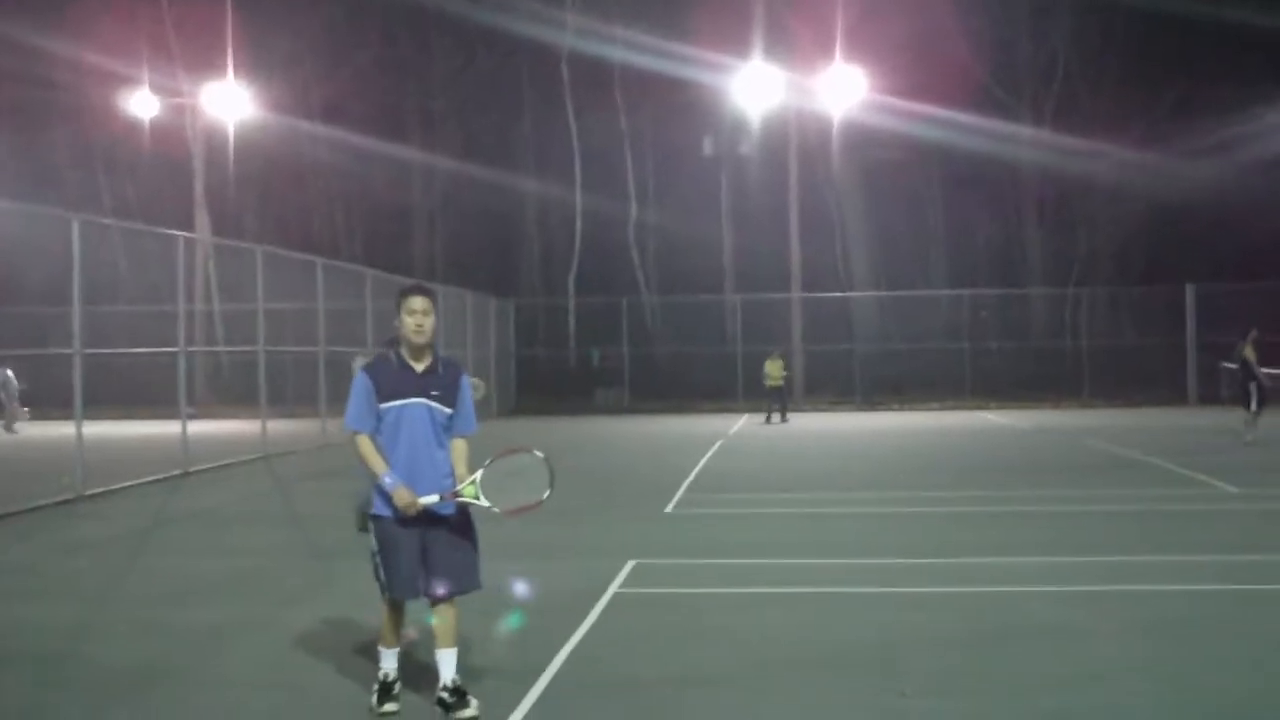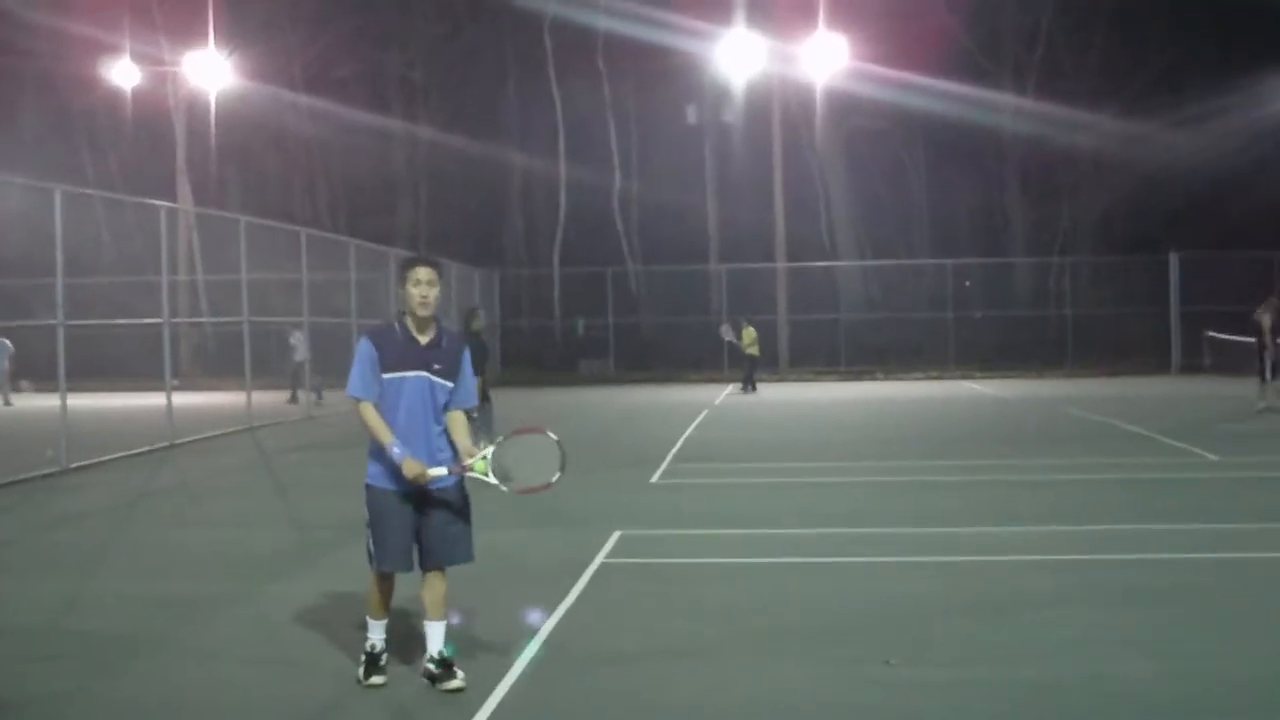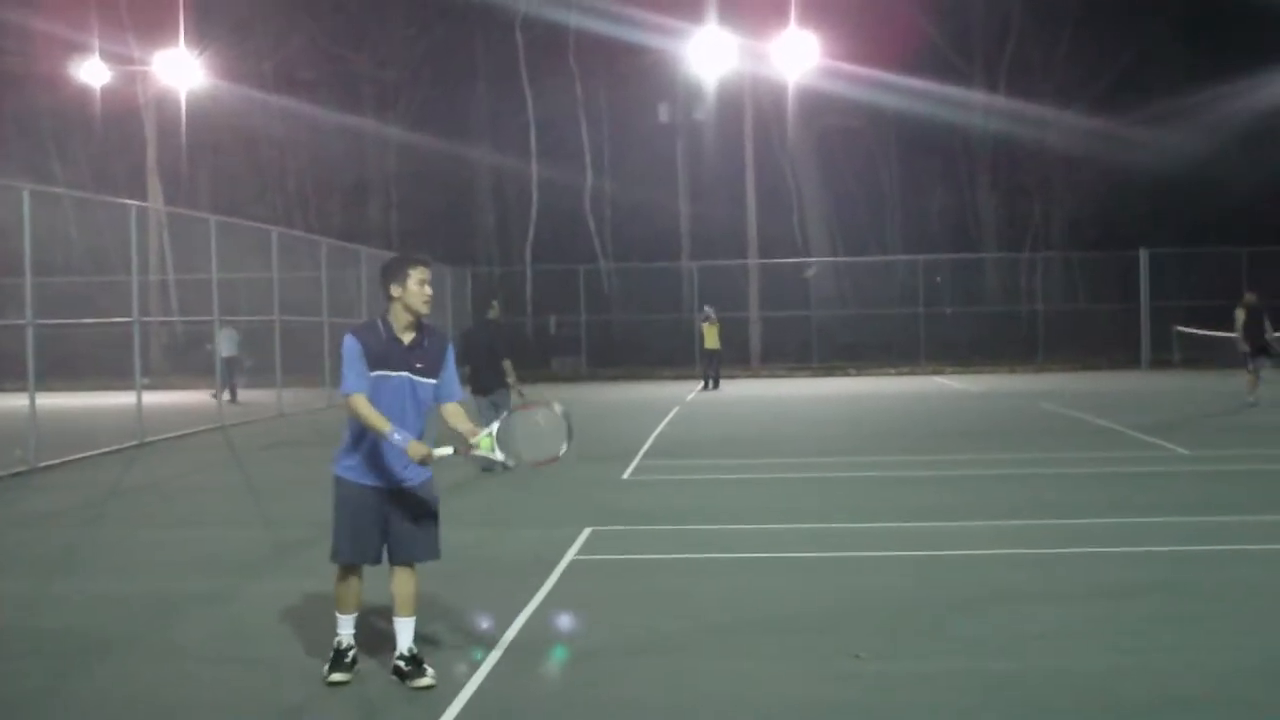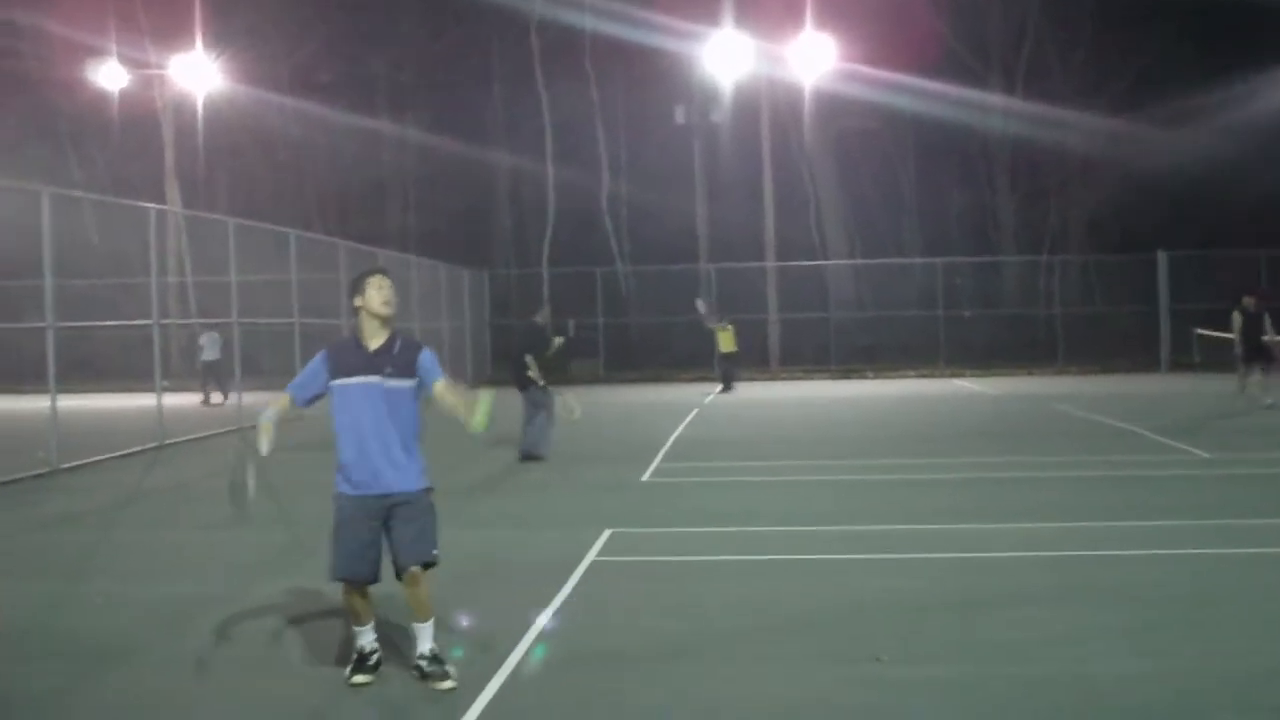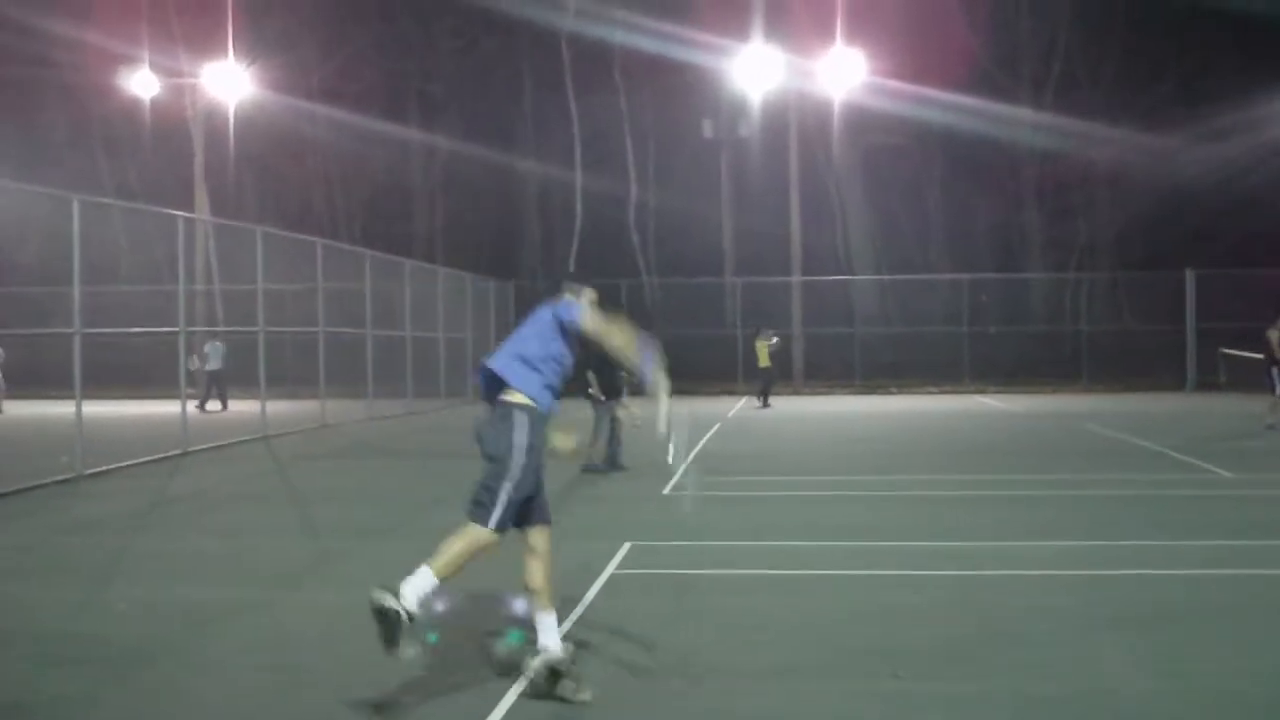
dt=1s
person 1, frame 1
left shoulder: (453, 376)
right shoulder: (373, 374)
left elbow: (458, 436)
right elbow: (361, 436)
left wrist: (462, 477)
right wrist: (393, 485)
left hip: (446, 506)
right hip: (394, 507)
left knee: (446, 593)
right knee: (395, 596)
left ankle: (448, 683)
right ankle: (387, 675)
person 1, frame 2
left shoulder: (456, 348)
right shoulder: (375, 343)
left elbow: (455, 410)
right elbow: (365, 405)
left wrist: (465, 446)
right wrist: (400, 455)
left hip: (442, 478)
right hip: (389, 478)
left knee: (437, 565)
right knee: (385, 567)
left ankle: (435, 655)
right ankle: (375, 645)
person 1, frame 3
left shoulder: (439, 346)
right shoulder: (359, 340)
left elbow: (447, 403)
right elbow: (357, 403)
left wrist: (470, 431)
right wrist: (402, 440)
left hip: (412, 476)
right hip: (360, 473)
left knee: (405, 561)
right knee: (351, 562)
left ankle: (405, 652)
right ankle: (344, 644)
person 1, frame 4
left shoulder: (415, 354)
right shoulder: (333, 358)
left elbow: (441, 390)
right elbow: (292, 398)
left wrist: (463, 402)
right wrist: (268, 418)
left hip: (408, 487)
right hip: (355, 491)
left knee: (415, 570)
right knee: (353, 580)
left ankle: (426, 652)
right ankle: (367, 648)
person 1, frame 5
left shoulder: (553, 347)
right shoulder: (560, 310)
right elbow: (603, 328)
right wrist: (650, 367)
right hip: (517, 419)
left knee: (539, 540)
right knee: (485, 529)
left ankle: (550, 649)
right ankle: (402, 598)
